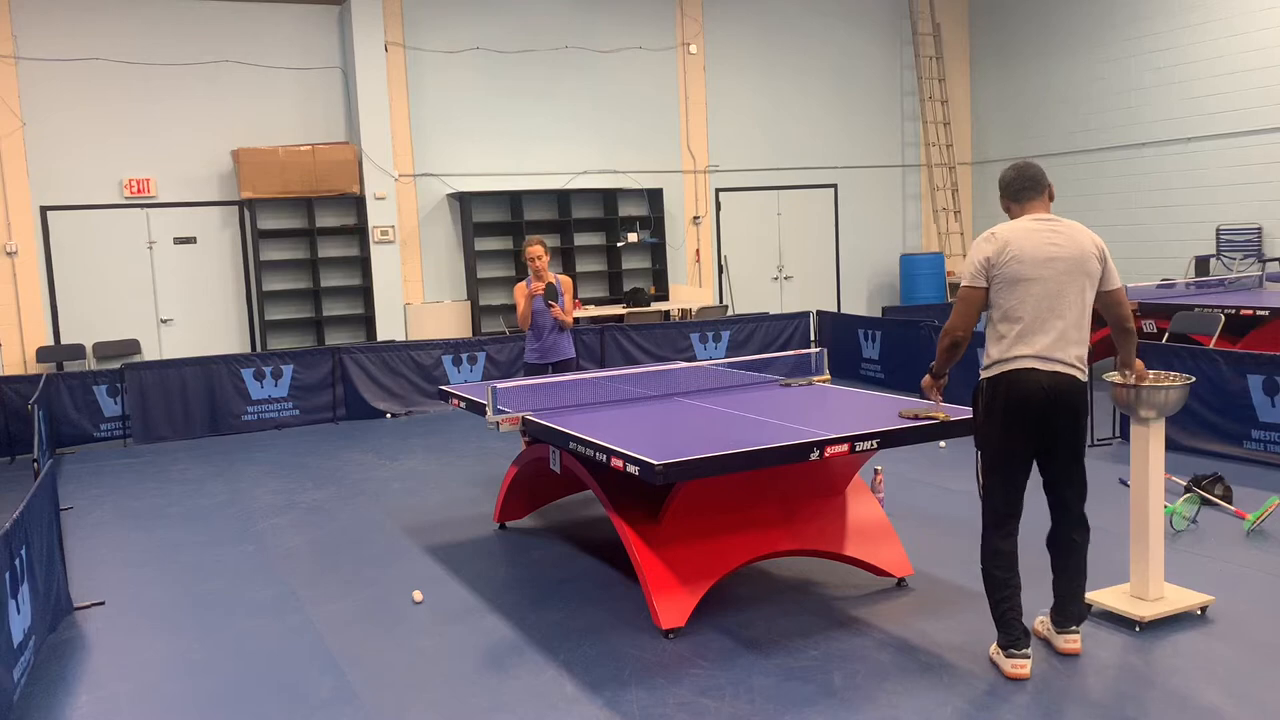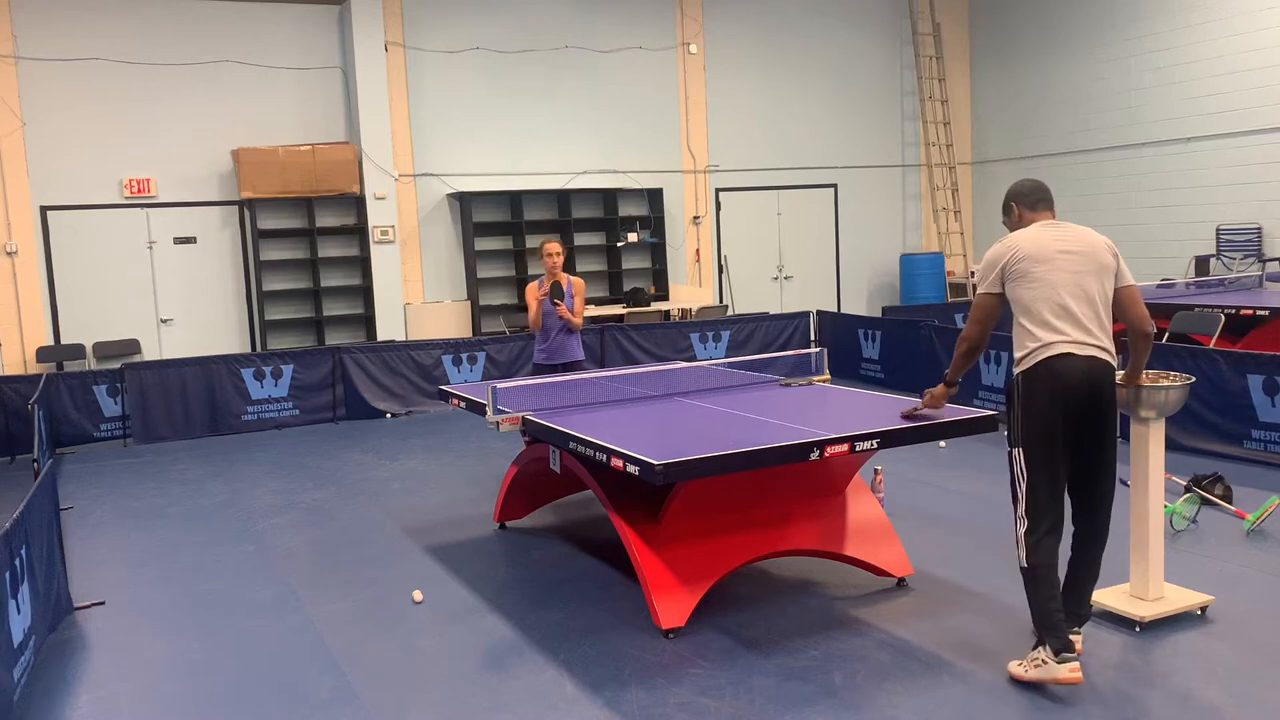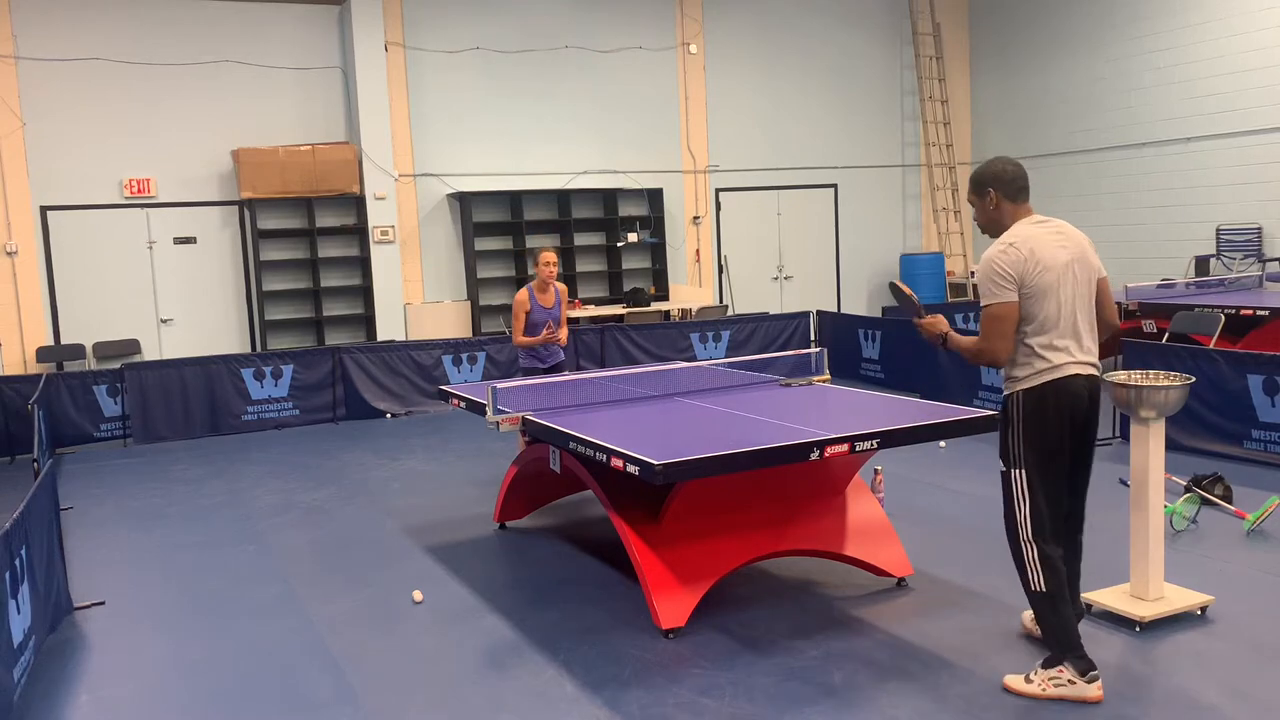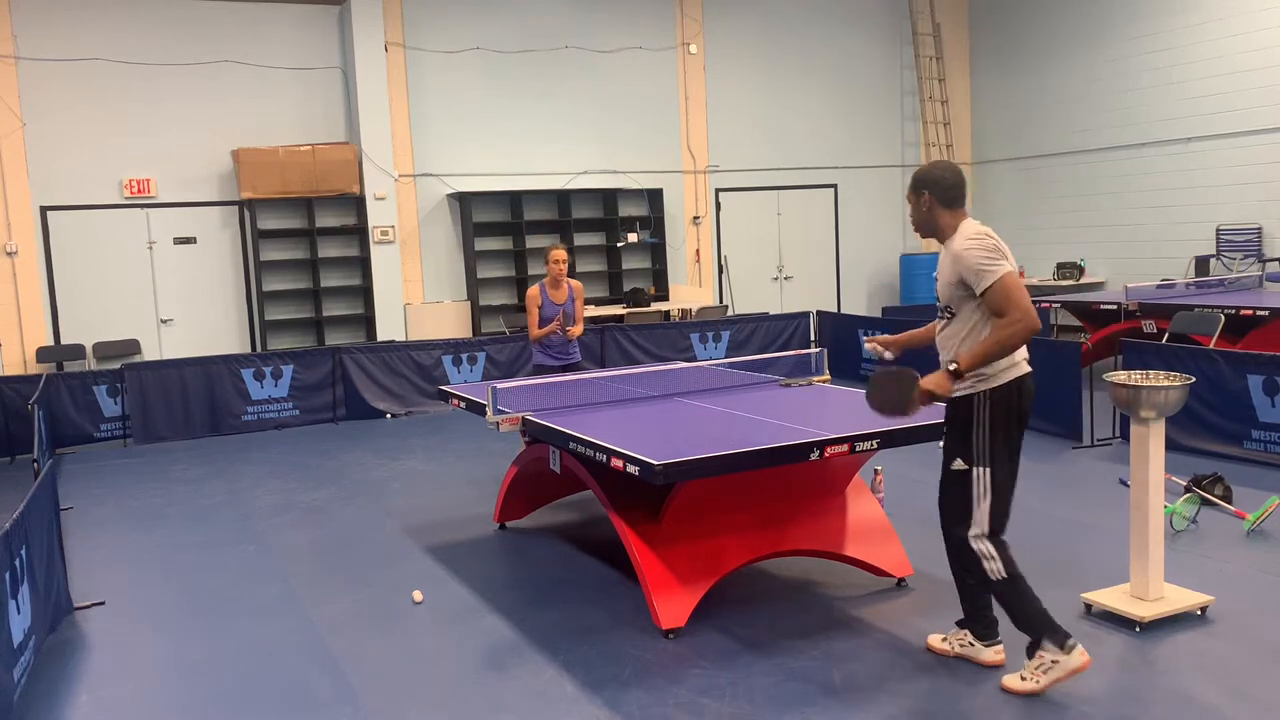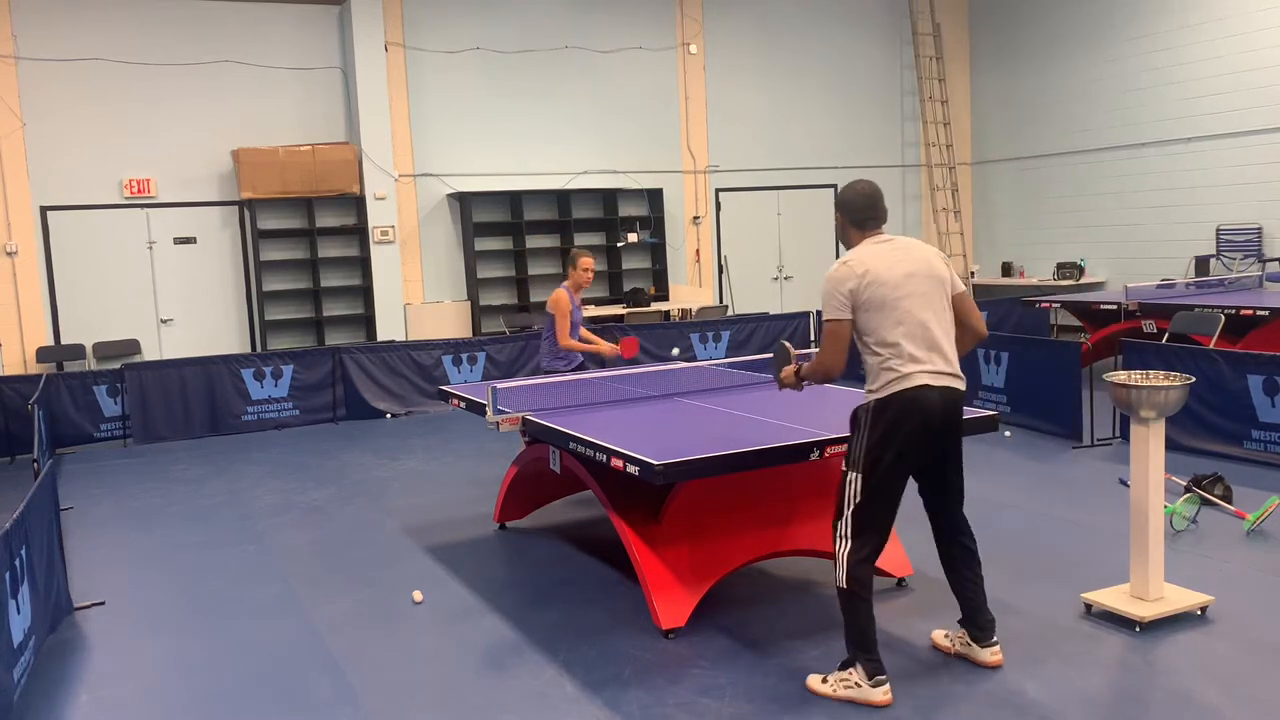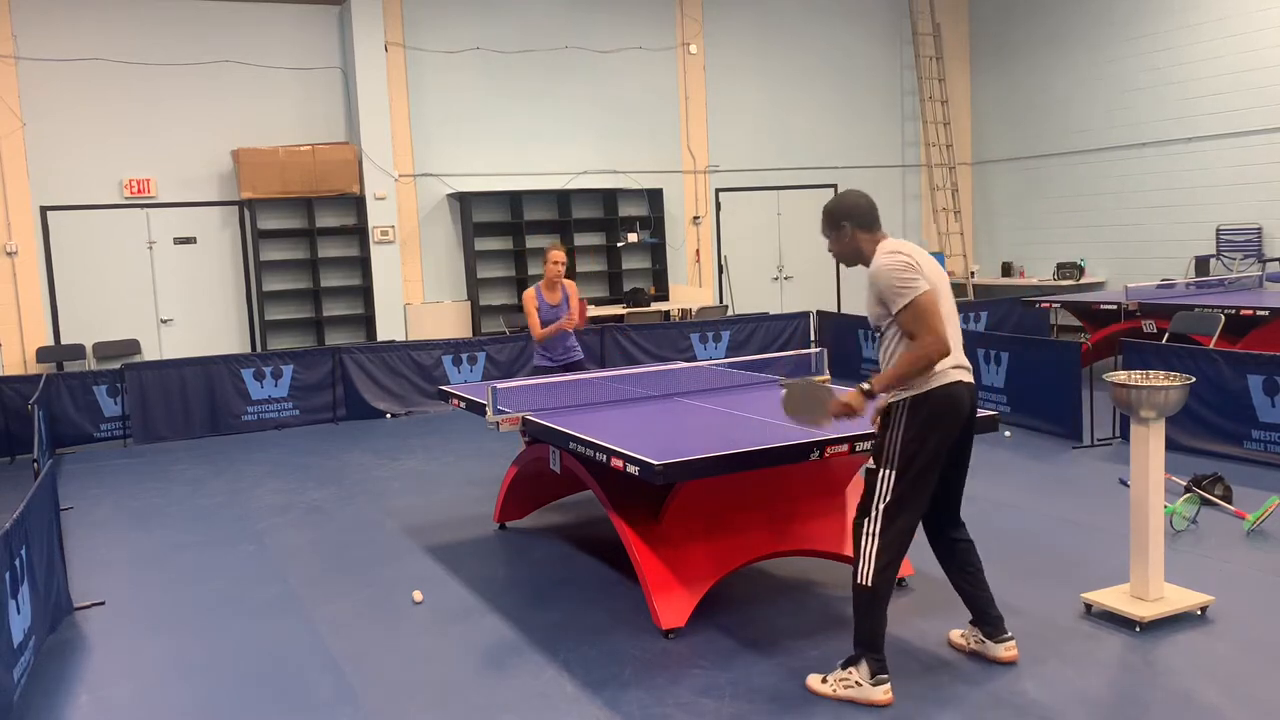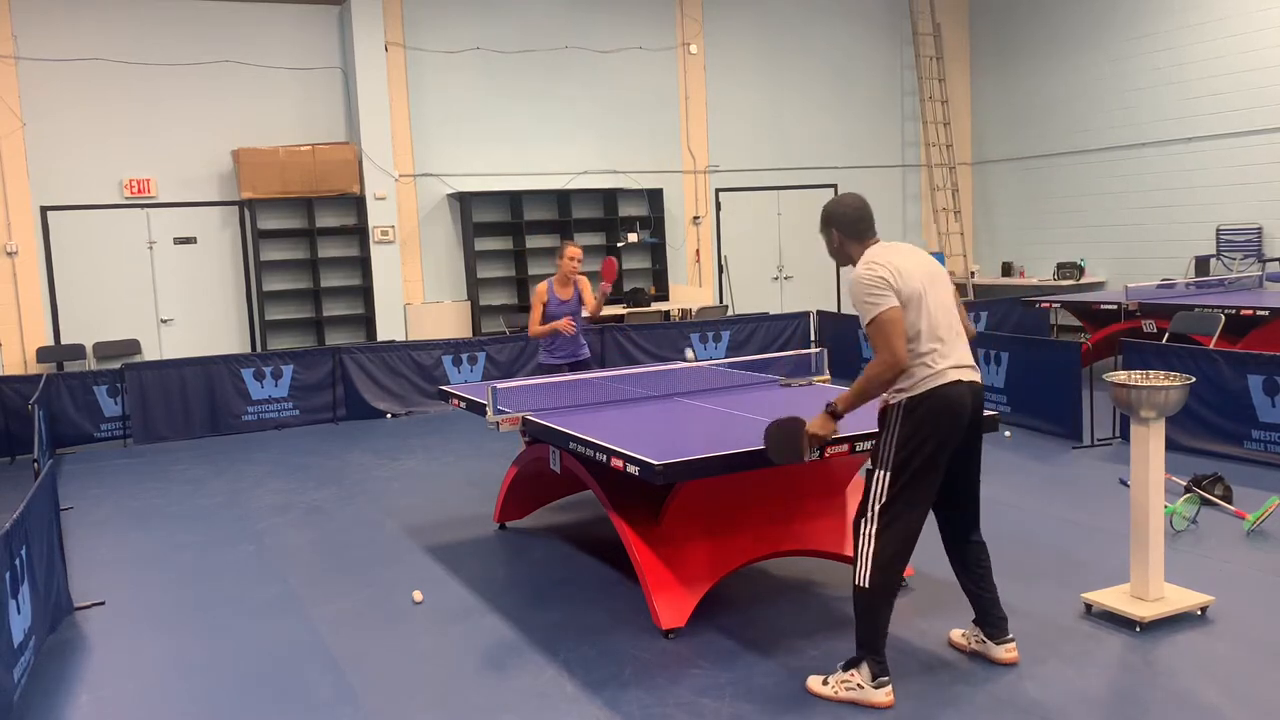
dt=0.7s
person 1, frame 1
left shoulder: (993, 243)
right shoulder: (1089, 242)
left elbow: (959, 330)
right elbow: (1122, 322)
left wrist: (936, 373)
right wrist: (1129, 362)
left hip: (1008, 387)
right hip: (1068, 387)
left knee: (1001, 521)
right knee: (1069, 511)
left ankle: (1013, 646)
right ankle: (1066, 624)
person 1, frame 2
left shoulder: (1006, 250)
right shoulder: (1101, 244)
left elbow: (975, 339)
right elbow: (1142, 327)
left wrist: (947, 383)
right wrist: (1134, 374)
left hip: (1044, 378)
right hip: (1098, 375)
left knee: (1037, 516)
right knee: (1093, 511)
left ankle: (1056, 649)
right ankle: (1071, 621)
person 1, frame 3
left shoulder: (1002, 256)
right shoulder: (1076, 238)
left elbow: (994, 353)
right elbow: (1110, 321)
left wrist: (945, 336)
left hip: (1038, 397)
right hip: (1085, 386)
left knee: (1033, 530)
right knee: (1066, 517)
left ankle: (1074, 667)
right ankle: (1059, 617)
person 1, frame 4
left shoulder: (971, 246)
right shoulder: (960, 248)
left elbow: (1022, 321)
left wrist: (950, 374)
right wrist: (899, 340)
left hip: (989, 396)
right hip: (983, 395)
left knee: (975, 529)
right knee: (963, 517)
left ankle: (1055, 643)
right ankle: (979, 632)
person 1, frame 5
left shoulder: (845, 271)
right shoulder: (930, 255)
left elbow: (832, 366)
right elbow: (976, 330)
left wrist: (798, 373)
left hip: (894, 406)
right hip: (948, 397)
left knee: (855, 537)
right knee: (950, 520)
left ankle: (867, 673)
right ankle: (980, 635)
person 1, frame 6
left shoulder: (889, 265)
right shoulder: (911, 255)
left elbow: (933, 343)
left wrist: (869, 392)
right wrist: (890, 388)
left hip: (924, 405)
right hip: (959, 395)
left knee: (877, 529)
right knee: (944, 521)
left ankle: (869, 671)
right ankle: (992, 632)
person 1, frame 7
left shoulder: (868, 273)
right shoulder: (919, 258)
left elbow: (893, 359)
left wrist: (832, 412)
left hip: (925, 404)
right hip: (968, 391)
left knee: (879, 533)
right knee: (961, 521)
left ankle: (870, 674)
right ankle: (995, 633)
